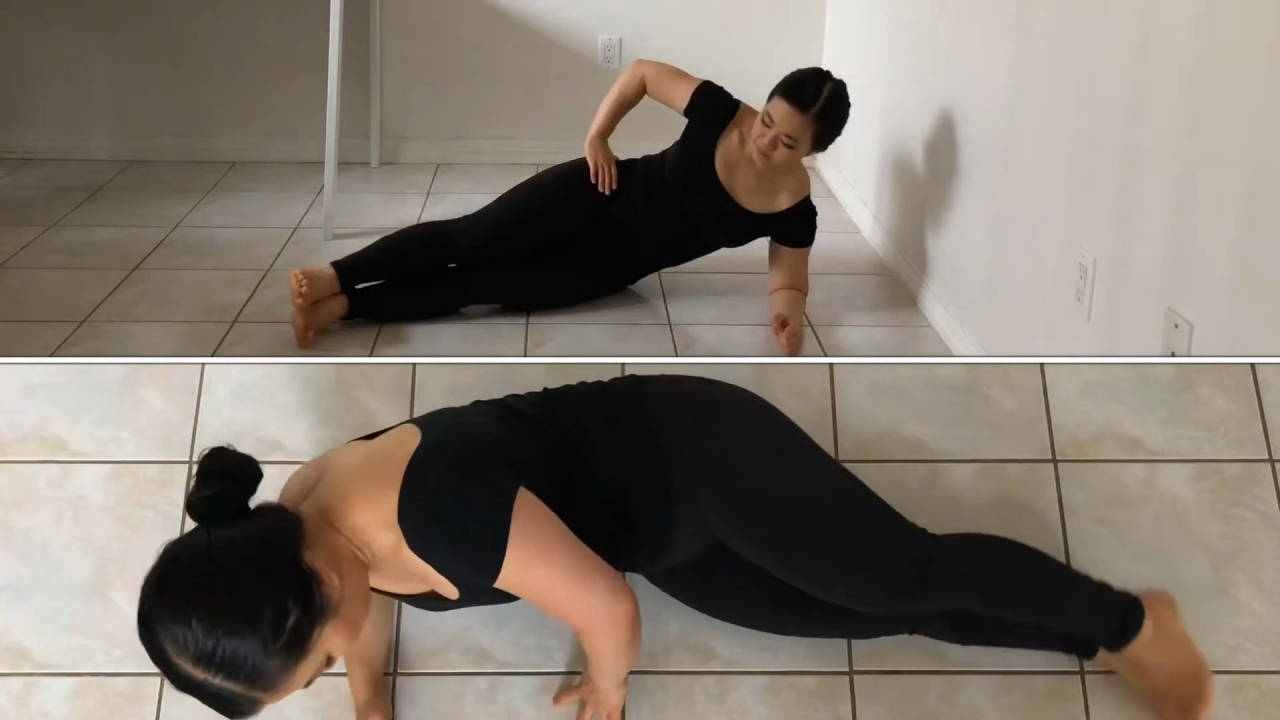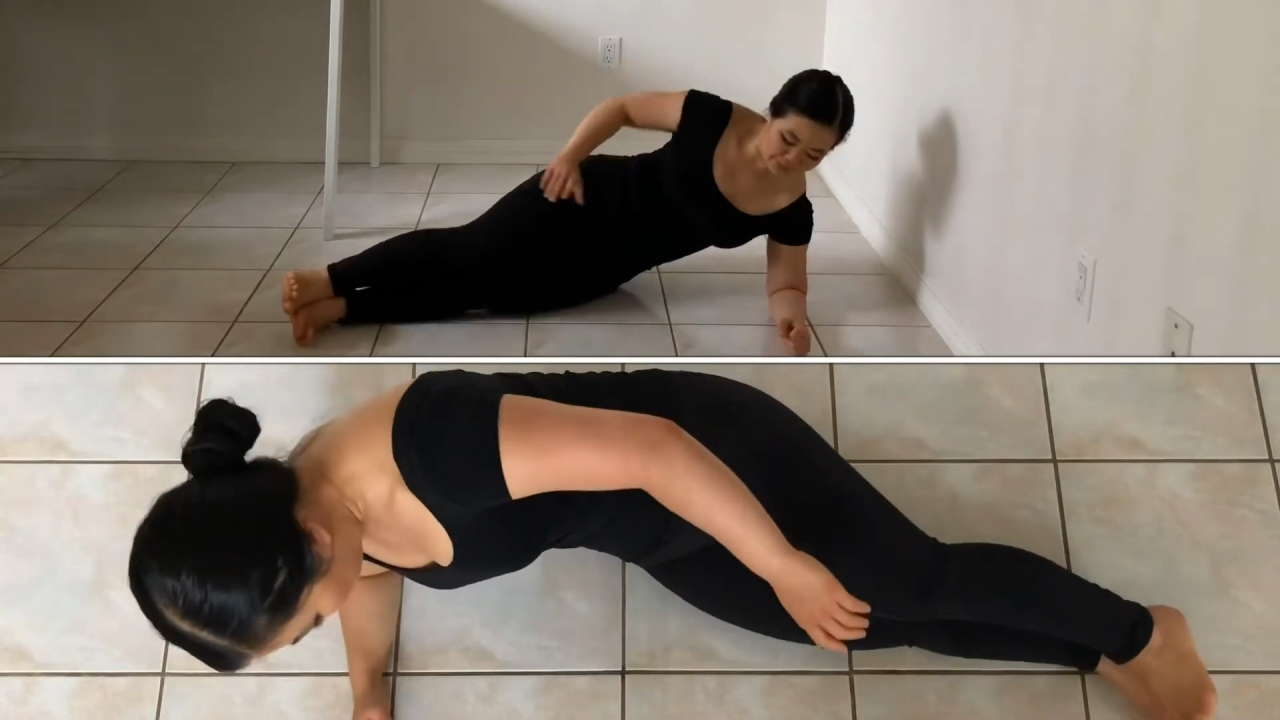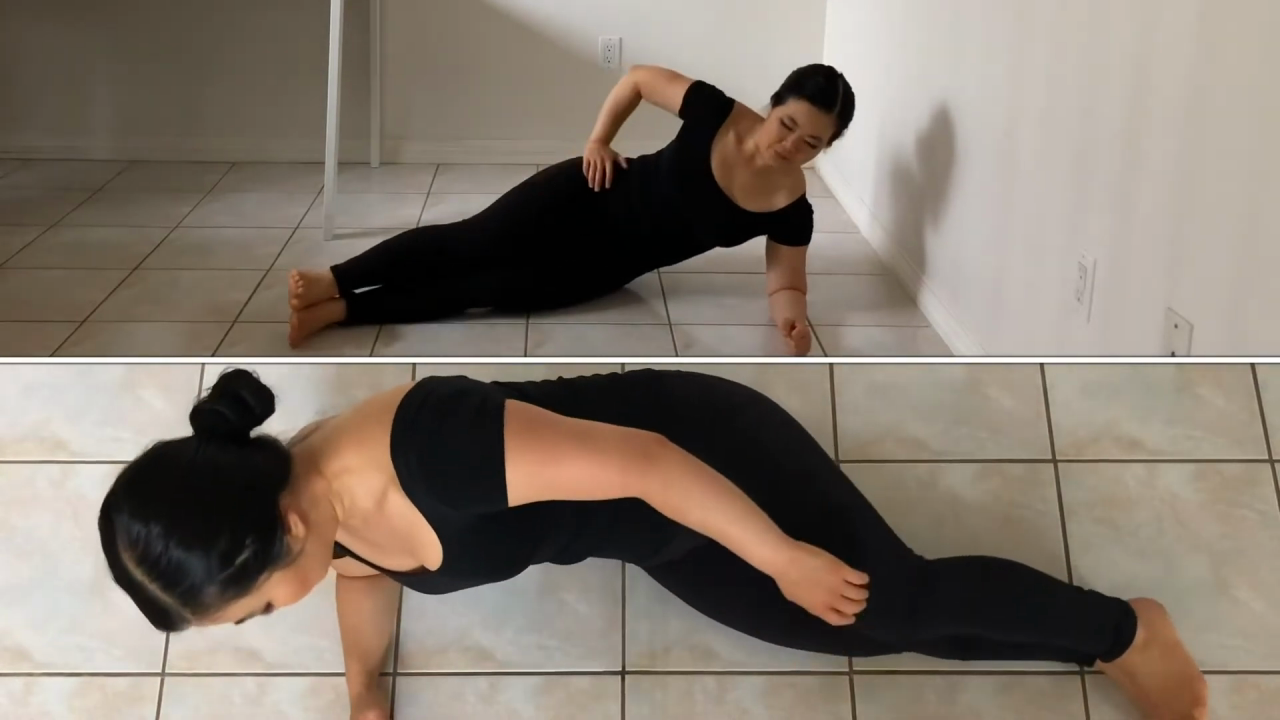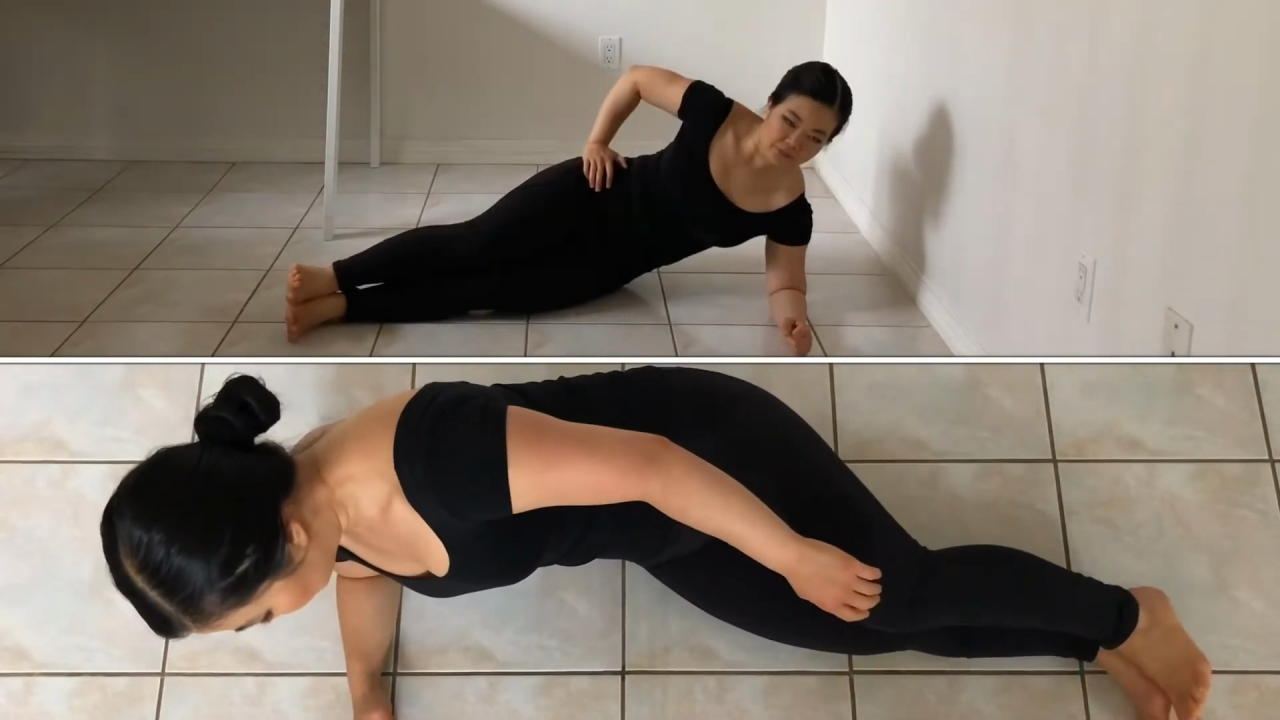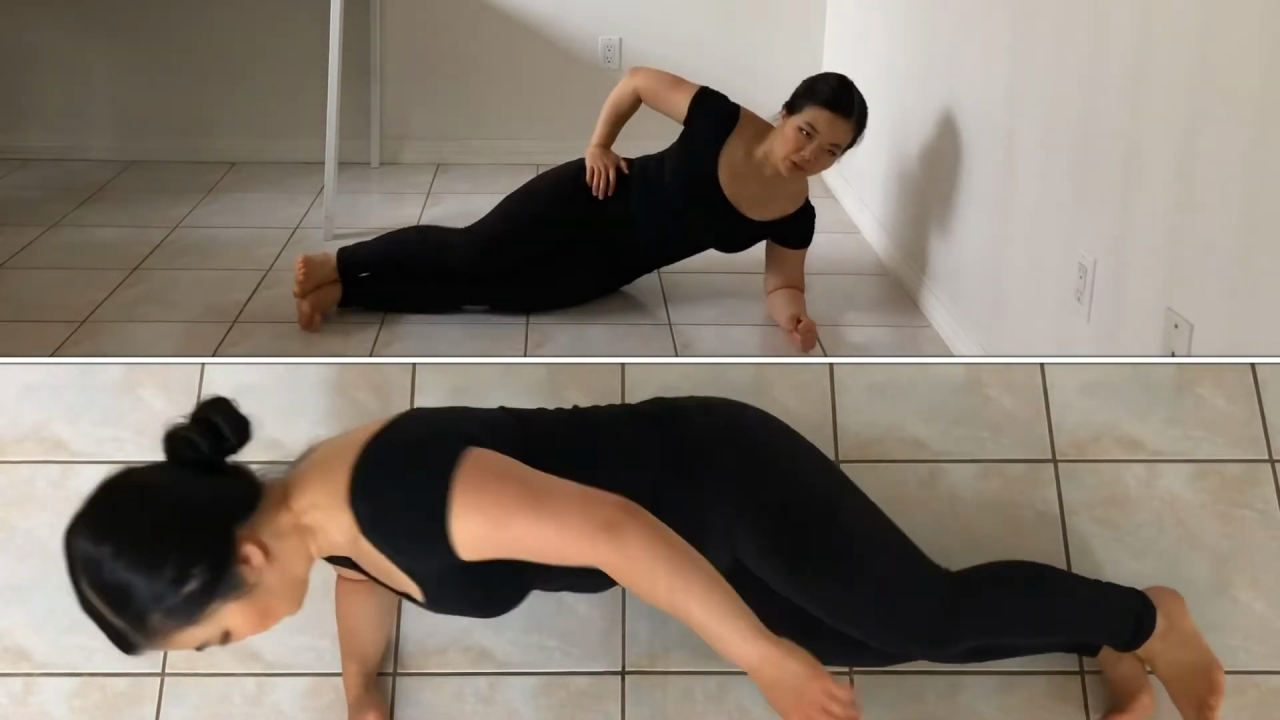
dt=1s
person 1, frame 1
left shoulder: (432, 502)
right shoulder: (291, 530)
left elbow: (608, 608)
left hip: (694, 451)
right hip: (658, 539)
left knee: (903, 573)
right knee: (866, 612)
left ankle: (1129, 624)
right ankle: (1082, 631)
person 1, frame 2
left shoulder: (424, 444)
right shoulder: (297, 510)
left elbow: (652, 447)
left wrist: (787, 569)
left hip: (704, 447)
right hip: (656, 542)
left knee: (907, 581)
right knee: (872, 623)
left ankle: (1138, 632)
person 1, frame 3
left shoulder: (423, 447)
right shoulder: (318, 512)
left elbow: (644, 460)
left wrist: (783, 556)
left hip: (699, 448)
right hip: (658, 544)
left knee: (895, 601)
left ankle: (1123, 630)
person 1, frame 4
left shoulder: (426, 459)
right shoulder: (313, 508)
left elbow: (649, 465)
left wrist: (796, 556)
left hip: (704, 448)
right hip: (661, 543)
left knee: (903, 592)
right knee: (868, 629)
left ankle: (1126, 617)
person 1, frame 5
left shoulder: (392, 481)
right shoulder: (315, 519)
left elbow: (613, 530)
left hip: (716, 474)
right hip: (682, 546)
left knee: (923, 612)
left ankle: (1145, 617)
person 2, frame 1
left shoulder: (794, 209)
right shoulder: (718, 110)
left elbow: (788, 281)
right elbow: (642, 73)
left wrist: (788, 316)
right wrist: (596, 138)
left hip: (615, 264)
right hip: (597, 196)
left knee: (486, 285)
right knee: (473, 239)
left ankle: (344, 305)
right ankle: (333, 278)
person 2, frame 2
left shoulder: (791, 209)
right shoulder: (713, 118)
left elbow: (787, 281)
right elbow: (622, 107)
left wrist: (792, 318)
right wrist: (569, 157)
left hip: (609, 264)
right hip: (591, 196)
left knee: (489, 291)
right knee: (472, 251)
left ankle: (341, 306)
right ankle: (328, 279)
person 2, frame 3
left shoulder: (790, 208)
right shoulder: (714, 111)
left elbow: (785, 281)
right elbow: (637, 79)
left wrist: (793, 321)
right wrist: (597, 141)
left hip: (613, 262)
right hip: (593, 195)
left knee: (489, 287)
right knee: (472, 242)
left ankle: (340, 310)
right ankle: (331, 280)
person 2, frame 4
left shoulder: (790, 209)
right shoulder: (714, 111)
left elbow: (784, 283)
right elbow: (636, 79)
left wrist: (794, 320)
right wrist: (596, 142)
left hip: (614, 262)
right hip: (595, 195)
left knee: (491, 291)
right knee: (475, 245)
left ankle: (341, 307)
right ankle: (333, 277)
person 2, frame 5
left shoulder: (795, 217)
right shoulder: (720, 118)
left elbow: (782, 284)
right elbow: (637, 80)
left wrist: (795, 317)
right wrist: (599, 145)
left hip: (617, 262)
right hip: (595, 196)
left knee: (491, 289)
right knee: (472, 252)
left ankle: (342, 293)
right ankle: (336, 262)
